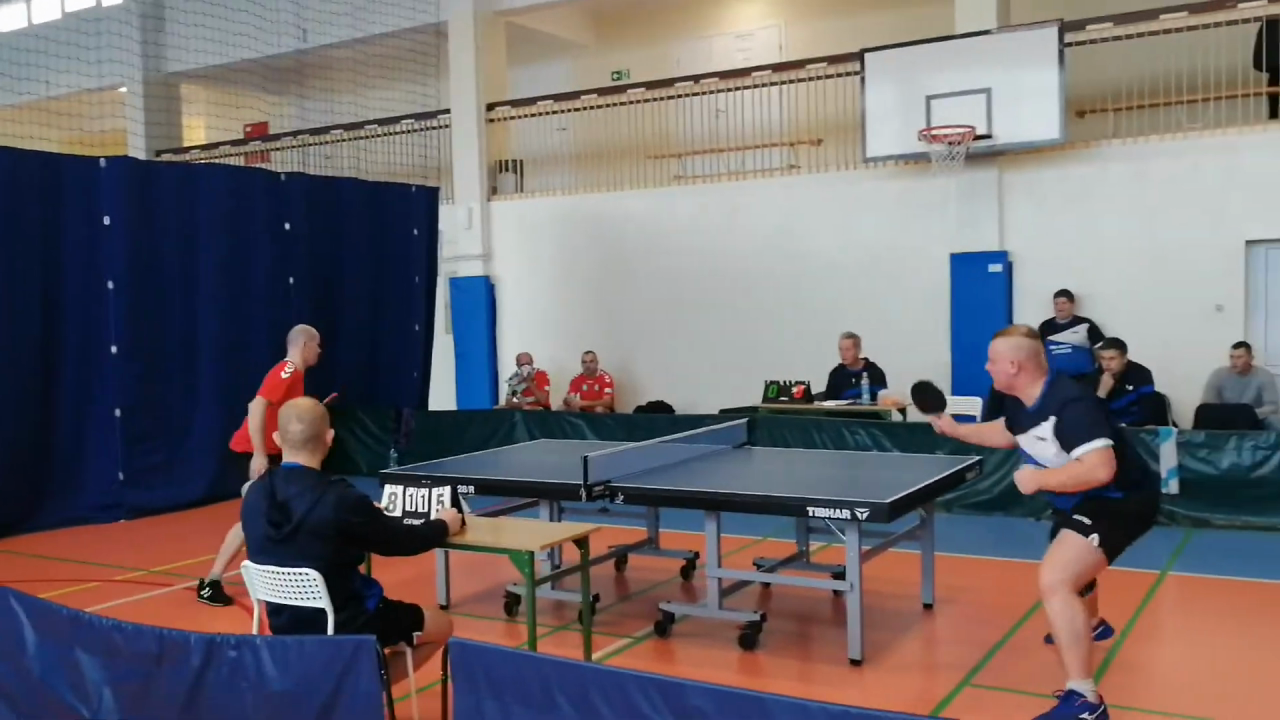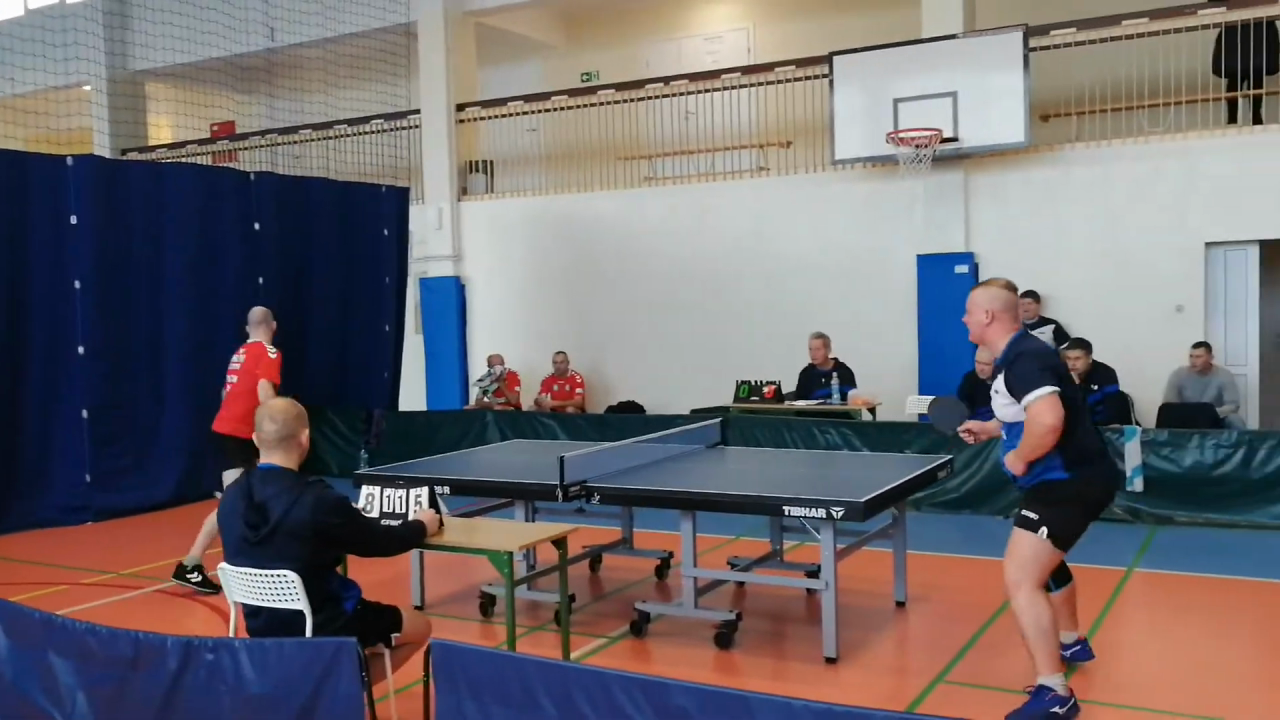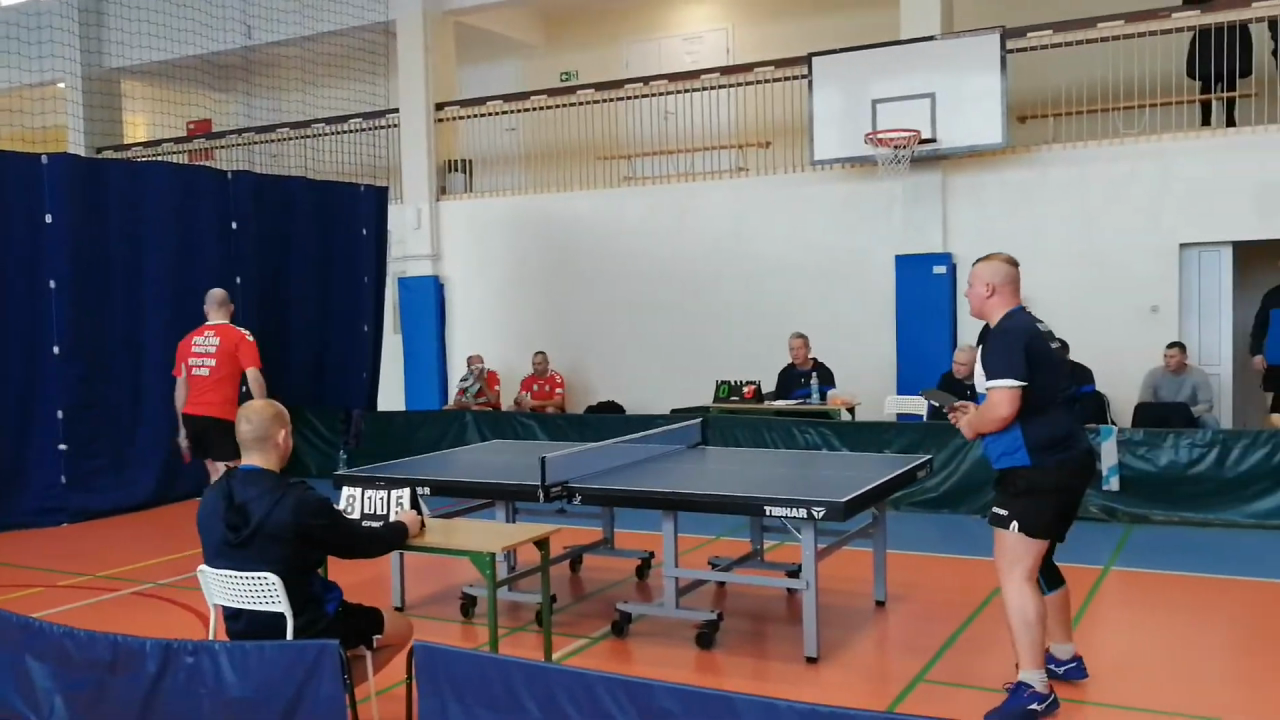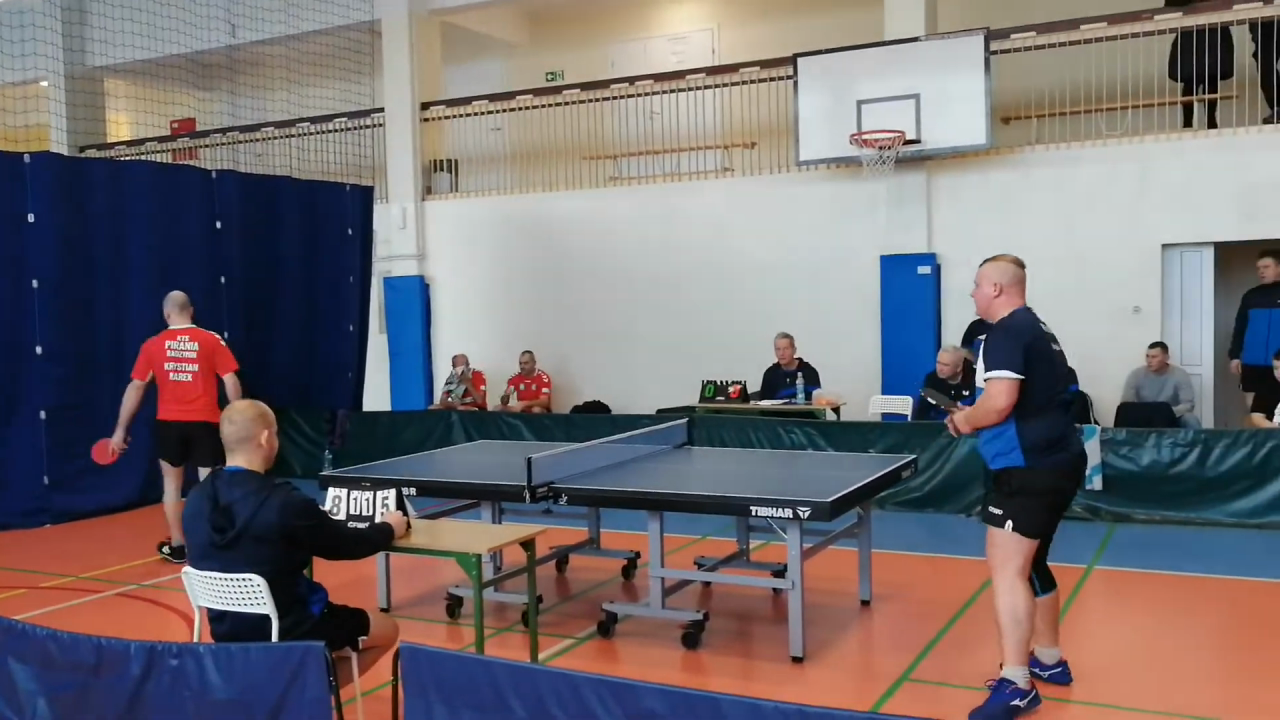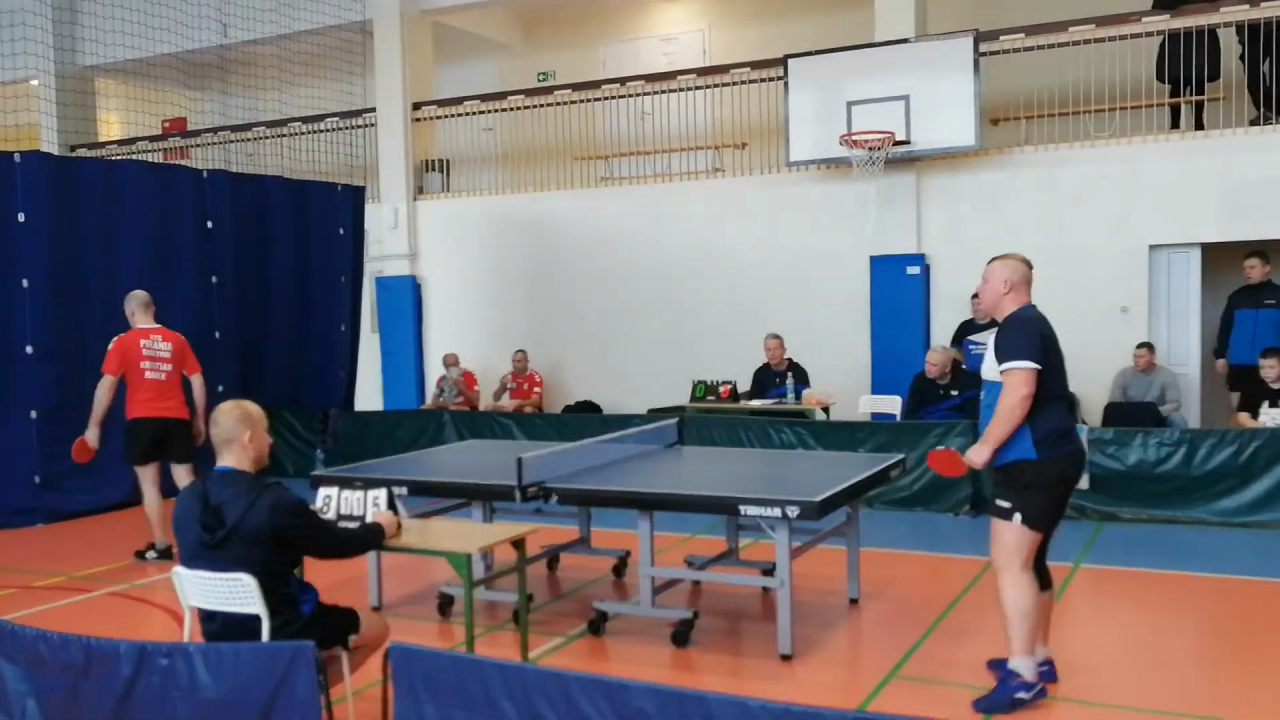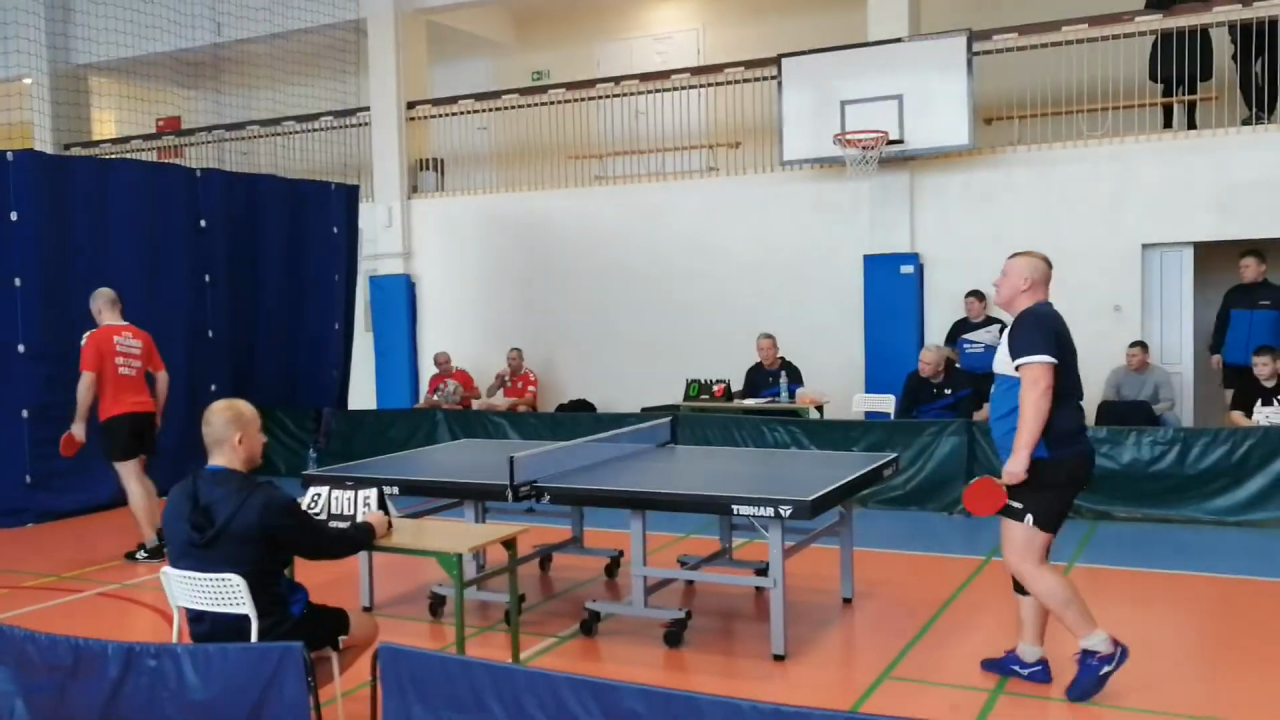
dt=0.2s
person 1, frame 1
left shoulder: (1072, 403)
right shoulder: (1019, 401)
left elbow: (1100, 468)
right elbow: (1004, 434)
left wrist: (1037, 479)
right wrist: (953, 429)
left hip: (1122, 502)
right hip: (1086, 503)
left knee: (1053, 581)
right knee: (1059, 570)
right ankle: (1087, 624)
person 1, frame 2
left shoulder: (1026, 358)
right shoulder: (1011, 358)
left elbow: (1049, 419)
left wrist: (1020, 457)
right wrist: (989, 429)
left hip: (1074, 483)
right hip: (1066, 479)
left knee: (1020, 578)
right knee: (1041, 563)
right ankle: (1071, 643)
person 1, frame 3
left shoulder: (1005, 335)
right shoulder: (1030, 328)
left elbow: (1004, 409)
left wrist: (971, 425)
right wrist: (978, 410)
left hip: (1036, 471)
right hip: (1065, 462)
left knee: (1014, 573)
right knee: (1036, 563)
right ankle: (1064, 657)
person 1, frame 4
left shoulder: (1007, 332)
right shoulder: (1036, 329)
left elbow: (999, 401)
left wrist: (966, 420)
right wrist: (975, 413)
left hip: (1029, 470)
right hip: (1055, 463)
left knee: (1007, 571)
right knee: (1029, 564)
right ankle: (1049, 659)
person 1, frame 5
left shoulder: (1017, 326)
right shoulder: (1031, 324)
left elbow: (1020, 393)
left wrist: (986, 446)
right wrist: (994, 444)
left hip: (1036, 464)
right hip: (1048, 460)
left knee: (1009, 563)
right knee: (1027, 560)
left ankle: (1022, 675)
right ankle: (1035, 658)
person 1, frame 6
left shoulder: (1032, 321)
right shoulder: (1040, 322)
left elbow: (1039, 388)
left wrist: (1020, 454)
left hip: (1047, 462)
right hip: (1051, 459)
left knee: (1021, 561)
right knee: (1030, 560)
left ankle: (1099, 647)
right ankle: (1029, 656)
person 2, frame 1
left shoulder: (255, 495)
right shoulder: (339, 499)
right elbow: (400, 542)
left wrist: (363, 514)
right wrist: (442, 526)
left hip: (285, 623)
right hip: (340, 625)
right knee: (441, 625)
person 2, frame 2
left shoulder: (232, 497)
right shoulder: (317, 500)
right elbow: (379, 543)
left wrist: (343, 516)
right wrist: (420, 526)
left hip: (261, 625)
right hip: (318, 628)
right knee: (419, 626)
person 2, frame 3
left shoulder: (212, 499)
right shoulder: (298, 502)
right elbow: (361, 544)
left wrist: (326, 519)
right wrist: (402, 528)
right hip: (300, 629)
right knee: (401, 628)
person 2, frame 4
left shoulder: (197, 500)
right shoulder: (284, 503)
right elbow: (347, 545)
left wrist: (313, 520)
right wrist: (388, 529)
right hip: (285, 632)
right knee: (387, 629)
person 2, frame 5
left shoulder: (188, 499)
right shoulder: (274, 503)
right elbow: (338, 545)
left wrist: (304, 520)
right wrist: (378, 528)
right hip: (275, 631)
right knee: (376, 628)
person 2, frame 6
left shoulder: (178, 498)
right shoulder: (265, 503)
right elbow: (328, 546)
left wrist: (293, 515)
right wrist: (369, 529)
right hip: (265, 632)
right knee: (366, 627)
person 3, frame 1
left shoulder: (293, 374)
right shoulder: (287, 373)
right elbow: (257, 406)
right wrist: (258, 454)
left hip: (272, 453)
right hip: (250, 453)
right ankle: (211, 581)
person 3, frame 2
left shoulder: (240, 353)
right shoulder: (268, 353)
right elbow: (265, 391)
left hip: (225, 431)
right hip: (237, 435)
right ankle: (190, 565)
person 3, frame 3
left shoulder: (188, 341)
right shoulder: (241, 337)
left elbow: (180, 387)
right elbow: (253, 377)
left wrist: (182, 428)
left hip: (192, 418)
right hip: (220, 419)
left knee: (218, 478)
person 3, frame 4
left shoulder: (153, 345)
right shoulder: (212, 340)
left elbow: (135, 387)
right elbow: (232, 380)
left wrist: (120, 429)
left hip: (168, 423)
right hip: (205, 423)
left knee: (172, 483)
left ankle: (176, 546)
person 3, frame 5
left shoulder: (122, 342)
right shoulder: (177, 340)
left elbow: (107, 385)
right elbow: (197, 382)
left wrist: (93, 426)
right wrist: (199, 421)
left hip: (141, 421)
right hip: (177, 420)
left knee: (149, 486)
right knee: (186, 483)
left ankle: (161, 547)
person 3, frame 6
left shoulder: (94, 338)
right shoulder: (143, 337)
left elbow: (87, 382)
right elbow: (162, 377)
left wrist: (79, 421)
right wrist: (156, 412)
left hip: (116, 417)
right hip: (144, 414)
left knee: (131, 482)
right knee: (138, 476)
left ankle: (152, 546)
right ankle: (158, 530)
